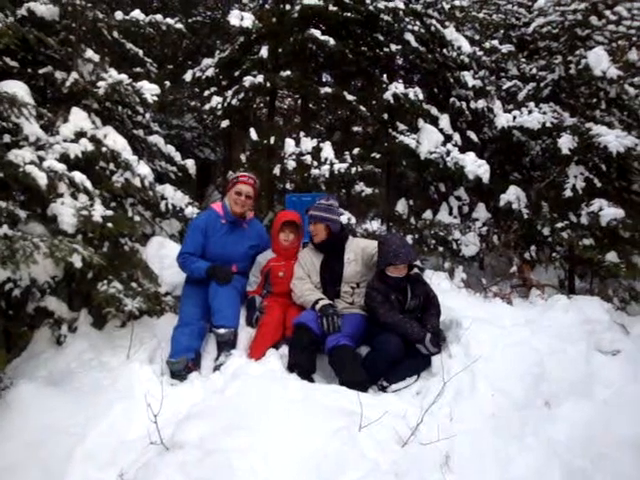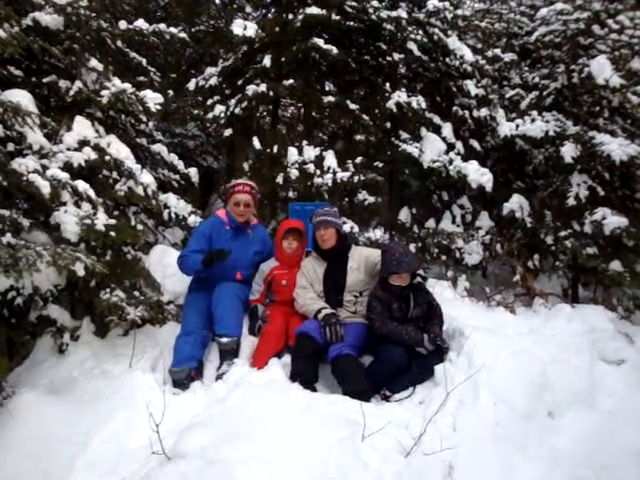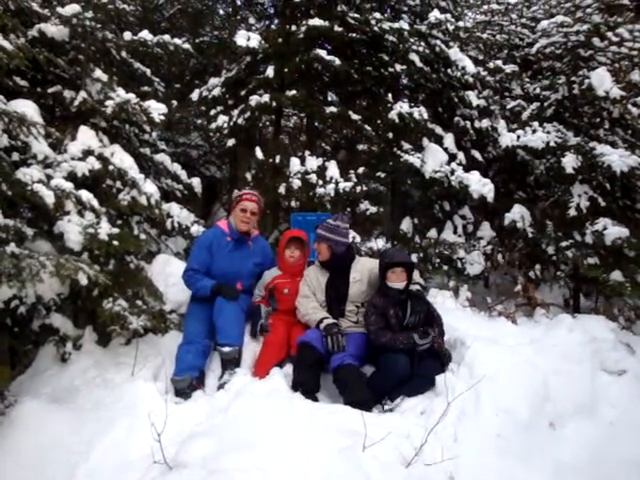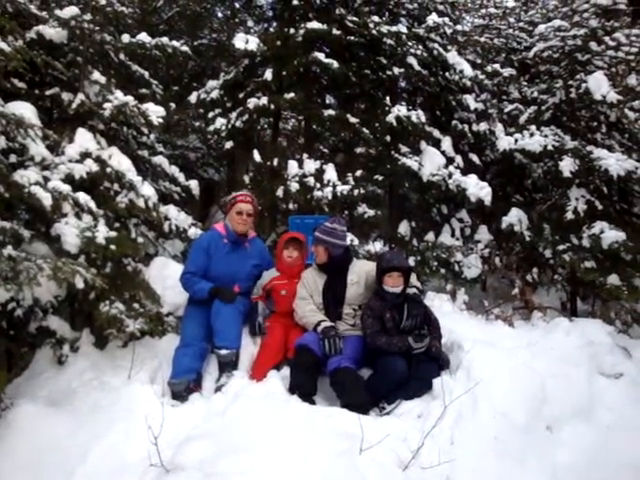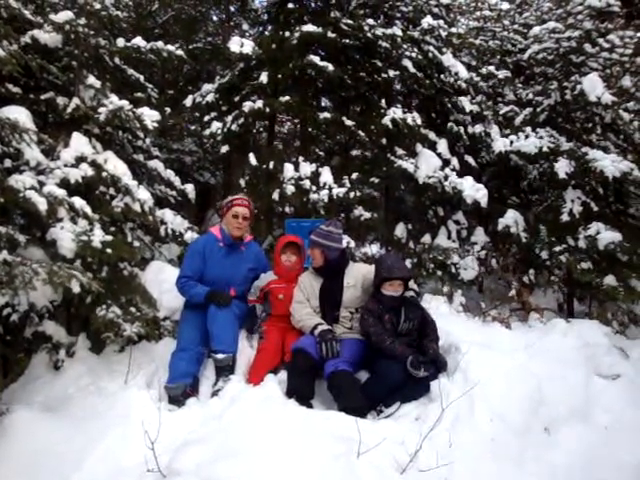
dt=1s
person 1, frame 1
left shoulder: (256, 229)
right shoulder: (205, 220)
right elbow: (185, 259)
right wrist: (211, 270)
left hip: (234, 283)
right hip: (201, 282)
left knee: (223, 286)
right knee: (191, 319)
left ankle: (226, 340)
right ankle: (182, 364)
person 1, frame 2
left shoulder: (260, 235)
right shoulder: (210, 226)
right elbow: (184, 262)
right wrist: (206, 260)
left hip: (237, 291)
right hip: (205, 288)
left knee: (226, 291)
right knee: (194, 328)
left ankle: (228, 350)
right ankle: (185, 373)
person 1, frame 3
left shoulder: (261, 246)
right shoulder: (211, 237)
right elbow: (191, 275)
right wrist: (216, 287)
left hip: (239, 301)
right hip: (206, 299)
left knee: (227, 303)
right knee: (195, 338)
left ankle: (230, 363)
right ankle: (186, 382)
person 1, frame 4
left shoulder: (258, 247)
right shoulder: (208, 240)
right elbow: (188, 278)
right wrist: (214, 290)
left hip: (237, 304)
right hip: (204, 301)
left knee: (225, 307)
right knee: (193, 340)
left ankle: (228, 365)
right ankle: (183, 384)
person 1, frame 5
left shoulder: (254, 251)
right shoulder: (203, 244)
right elbow: (184, 282)
right wrist: (209, 295)
left hip: (234, 308)
right hip: (200, 305)
left knee: (221, 311)
right knee: (189, 344)
left ankle: (224, 369)
right ankle: (179, 389)
person 2, frame 1
left shoulder: (359, 247)
right shoulder: (306, 255)
right elbow: (300, 287)
right wrist: (322, 305)
left hip: (354, 312)
right hip: (322, 315)
left knee: (337, 342)
right knee: (306, 322)
left ankle: (356, 389)
right ankle: (298, 379)
person 2, frame 2
left shoulder: (362, 256)
right shoulder: (309, 264)
right elbow: (303, 296)
right wrist: (325, 314)
left hip: (356, 321)
right hip: (325, 322)
left knee: (340, 352)
right knee: (308, 331)
left ankle: (358, 398)
right ankle: (301, 388)
person 2, frame 3
left shoulder: (366, 267)
right shoulder: (312, 273)
right elbow: (305, 305)
right wrist: (326, 324)
left hip: (356, 331)
right hip: (327, 332)
left knee: (342, 361)
right knee: (309, 341)
left ankle: (360, 408)
right ankle: (303, 397)
person 2, frame 4
left shoulder: (363, 269)
right shoulder: (309, 275)
right elbow: (303, 307)
right wrist: (324, 327)
left hip: (354, 335)
right hip: (324, 336)
left knee: (339, 364)
right knee: (307, 344)
left ankle: (357, 411)
right ankle: (300, 400)
person 2, frame 5
left shoulder: (360, 272)
right shoulder: (306, 279)
right elbow: (300, 311)
right wrist: (321, 330)
left hip: (352, 337)
right hip: (320, 338)
left knee: (336, 368)
right knee: (303, 349)
left ankle: (354, 414)
right ankle: (297, 403)
person 3, frame 1
left shoulder: (416, 279)
right shoulder: (376, 287)
left elbow: (432, 304)
right elbow: (389, 318)
left wrist: (429, 329)
right wrist: (420, 336)
left hip: (415, 331)
right hip: (386, 332)
left knee: (435, 342)
right knee: (392, 347)
left ankle: (390, 378)
person 3, frame 2
left shoulder: (419, 288)
right shoulder: (379, 295)
left elbow: (435, 313)
right elbow: (383, 327)
left wrist: (433, 335)
right wrist: (417, 338)
left hip: (418, 341)
right hip: (390, 343)
left knee: (435, 355)
right knee: (396, 357)
left ankle: (392, 388)
person 3, frame 3
left shoulder: (417, 297)
right shoulder: (377, 303)
left elbow: (435, 321)
right elbow: (377, 337)
left wrist: (436, 344)
right wrist: (412, 339)
left hip: (417, 351)
right hip: (389, 351)
left knee: (434, 366)
right knee: (400, 366)
left ankle: (391, 397)
person 3, frame 4
left shoulder: (415, 301)
right shoulder: (373, 306)
left elbow: (433, 326)
right elbow: (374, 340)
left wrist: (435, 348)
right wrist: (408, 342)
left hip: (414, 355)
right hip: (388, 355)
left knee: (431, 370)
right knee: (397, 369)
left ankle: (388, 401)
person 3, frame 5
left shoulder: (412, 303)
right shoulder: (371, 309)
left elbow: (429, 329)
right elbow: (382, 340)
left wrist: (432, 352)
right wrist: (407, 358)
left hip: (413, 355)
right hip: (384, 357)
left knee: (429, 371)
right knee: (395, 373)
left ankle: (388, 402)
person 4, frame 1
right shoulder: (265, 258)
right elbow: (254, 286)
right wrist: (253, 308)
left hip: (296, 302)
right hip: (273, 300)
left knee: (294, 319)
right knee: (273, 318)
right ankle: (256, 358)
person 4, frame 2
right shoulder: (268, 267)
right elbow: (257, 294)
right wrist: (255, 316)
right hip: (276, 308)
left knee: (297, 328)
right knee: (275, 328)
right ankle: (258, 367)
person 4, frame 3
right shoulder: (272, 275)
right elbow: (259, 296)
right wrist: (259, 316)
left hip: (301, 319)
right hip: (279, 317)
left knee: (299, 339)
right knee: (276, 338)
right ankle: (260, 376)
person 4, frame 4
right shoulder: (271, 276)
right elbow: (258, 296)
right wrist: (257, 315)
right hip: (277, 319)
left knee: (296, 342)
right knee: (274, 341)
right ankle: (257, 378)
person 4, frame 5
right shoulder: (268, 279)
right elbow: (254, 297)
right hip: (274, 322)
left knee: (294, 346)
right knee: (271, 346)
right ankle: (254, 382)
